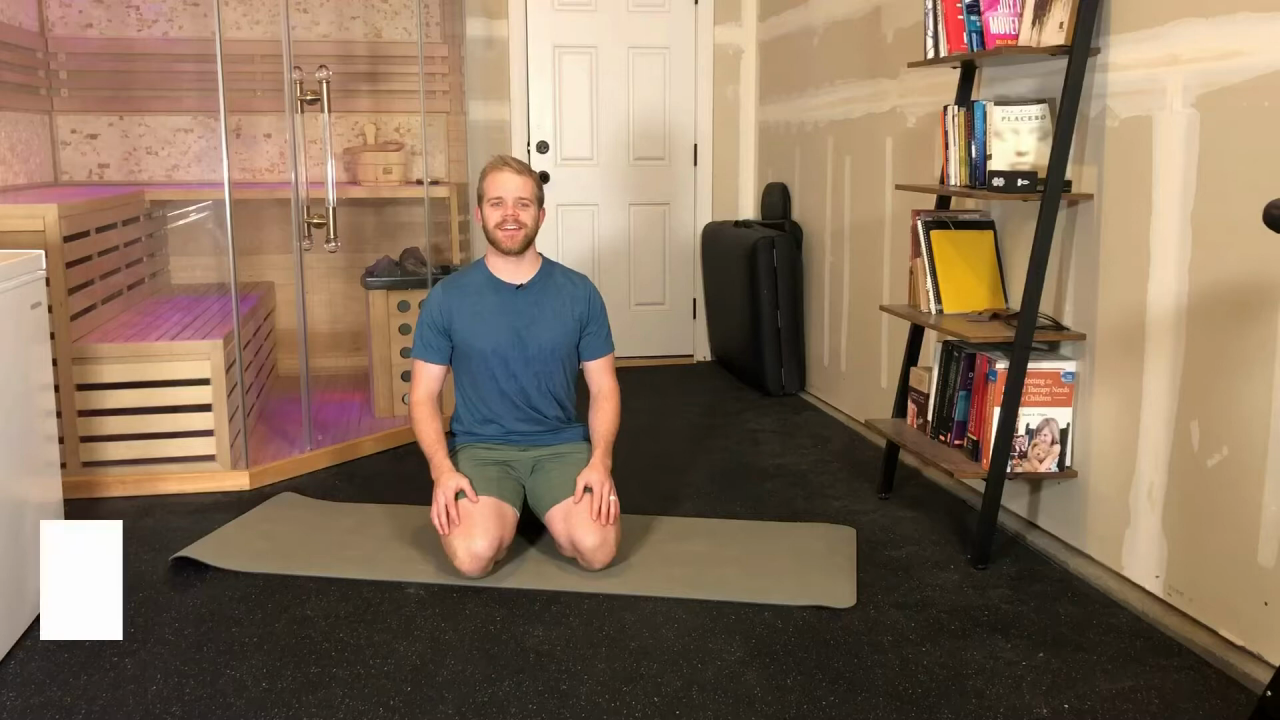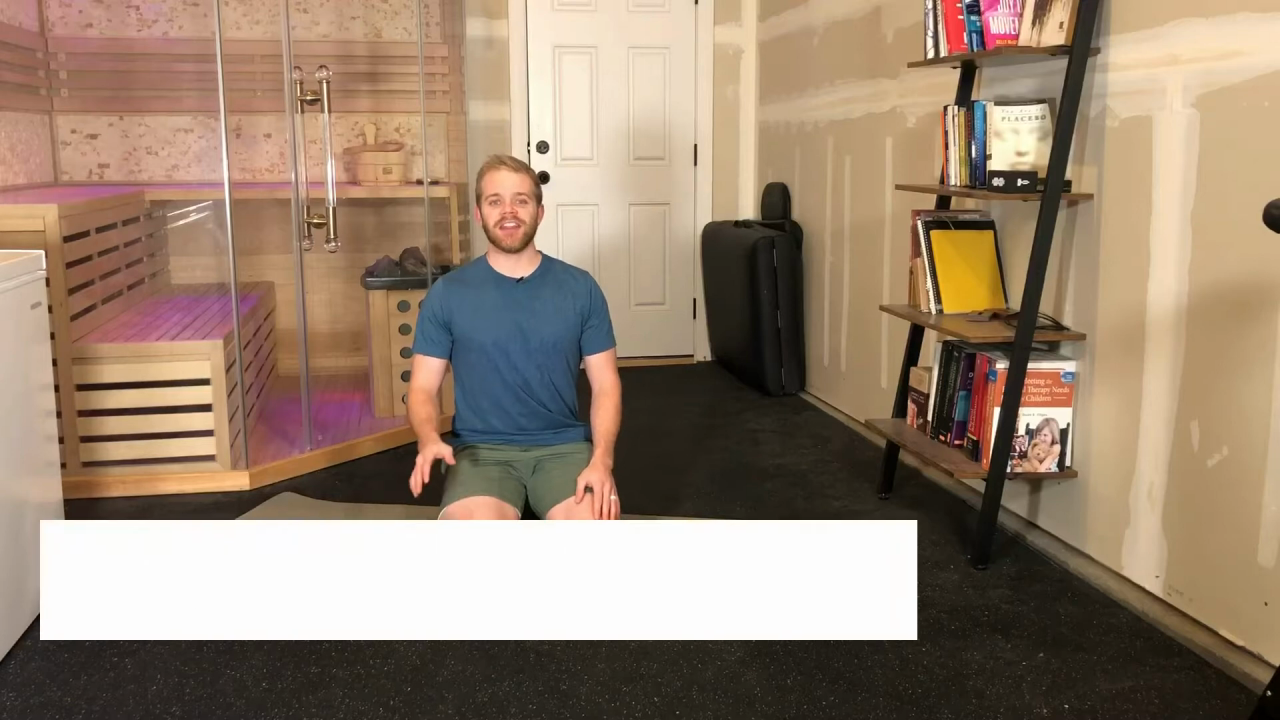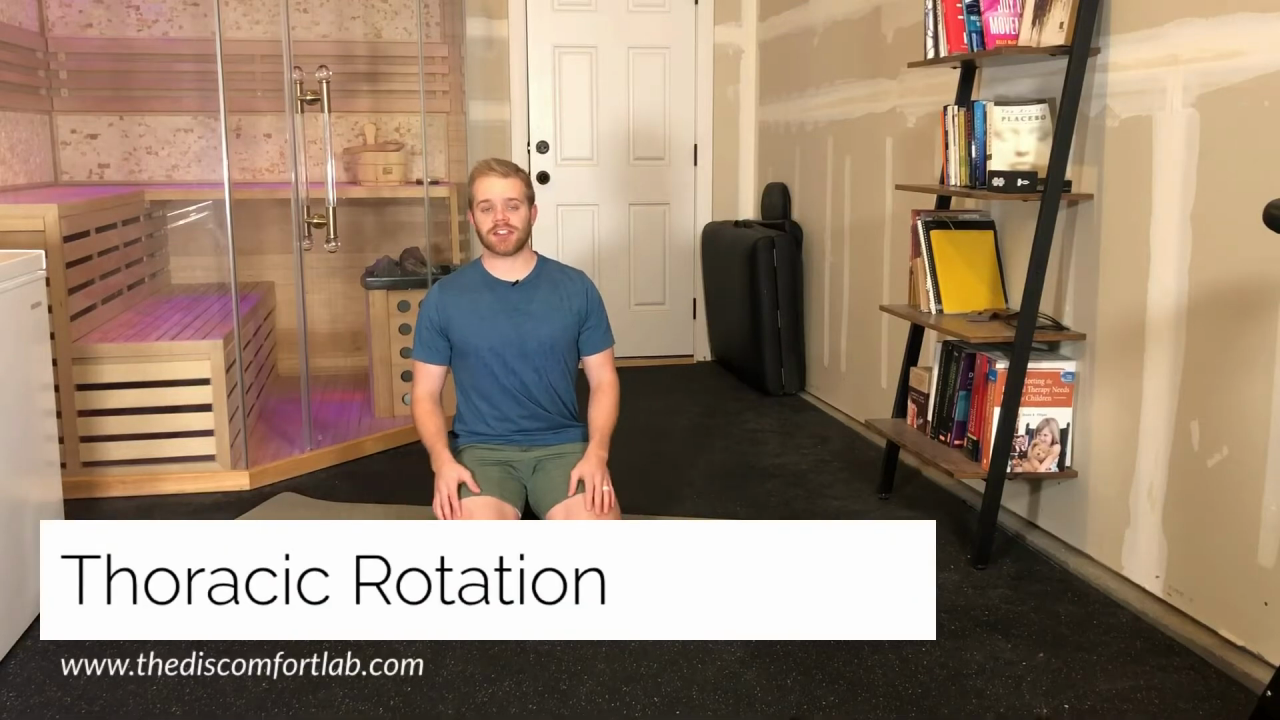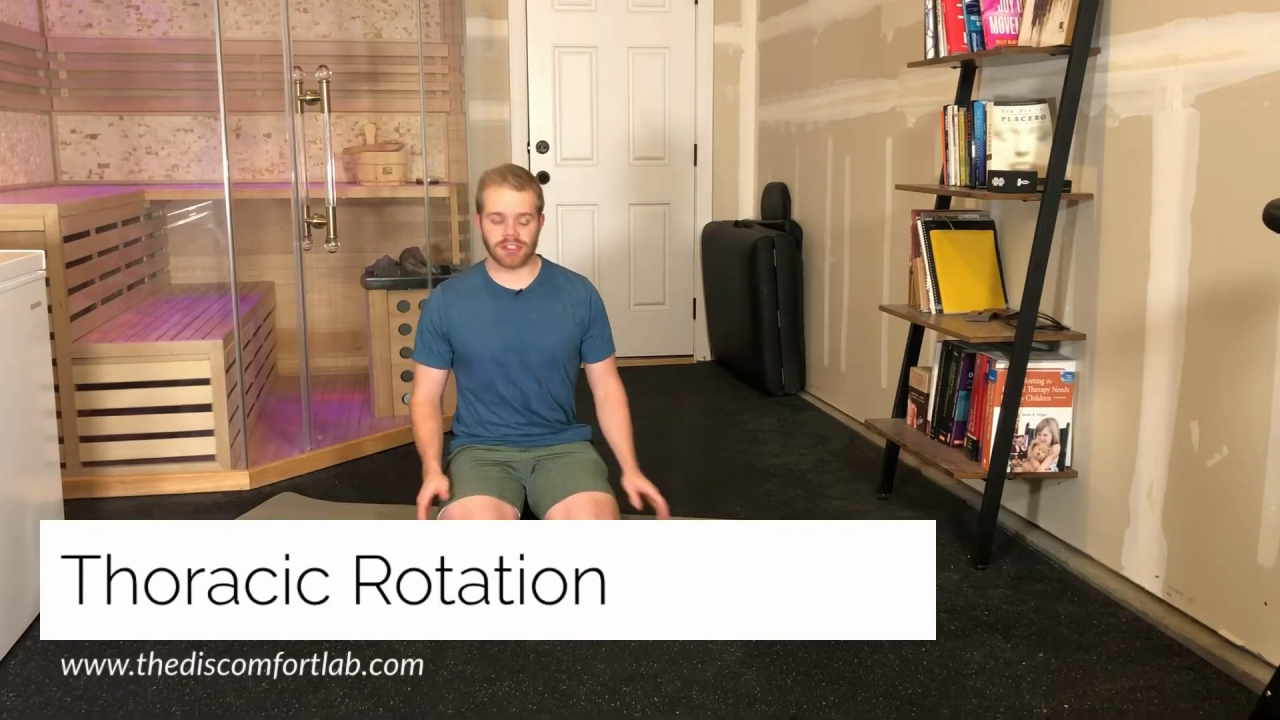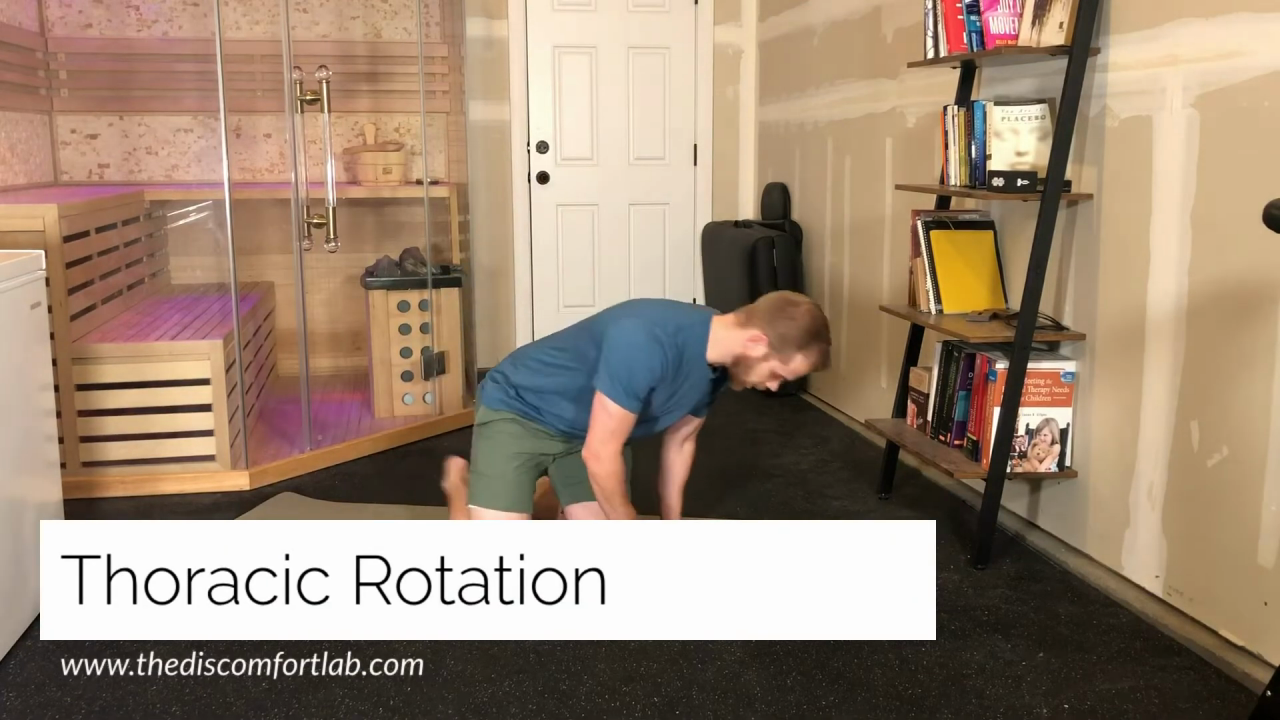
dt=1s
person 1, frame 1
left shoulder: (579, 292)
right shoulder: (447, 297)
left elbow: (603, 388)
right elbow: (424, 395)
left wrist: (600, 460)
right wrist: (442, 468)
left hip: (562, 444)
right hip: (481, 446)
left knee: (596, 549)
right knee: (473, 555)
left ankle: (543, 509)
right ankle: (508, 510)
person 1, frame 2
left shoulder: (580, 288)
right shoulder: (447, 294)
left elbow: (605, 384)
right elbow: (423, 387)
left wrist: (601, 458)
right wrist: (429, 440)
left hip: (563, 445)
right hip: (482, 448)
person 1, frame 3
left shoulder: (576, 288)
right shoulder: (444, 298)
left elbow: (603, 381)
right elbow: (425, 394)
left wrist: (596, 453)
right wrist: (443, 460)
left hip: (562, 445)
right hip: (482, 448)
person 1, frame 4
left shoulder: (579, 295)
right shoulder: (446, 301)
left elbow: (607, 388)
right elbow: (426, 396)
left wrist: (630, 469)
right wrist: (432, 469)
left hip: (562, 445)
right hip: (484, 449)
person 1, frame 5
left shoulder: (720, 361)
right shoulder: (648, 339)
left elbow: (680, 441)
right elbow: (599, 455)
left hip: (589, 428)
right hip: (517, 410)
left ankle: (542, 487)
right ankle: (461, 481)
